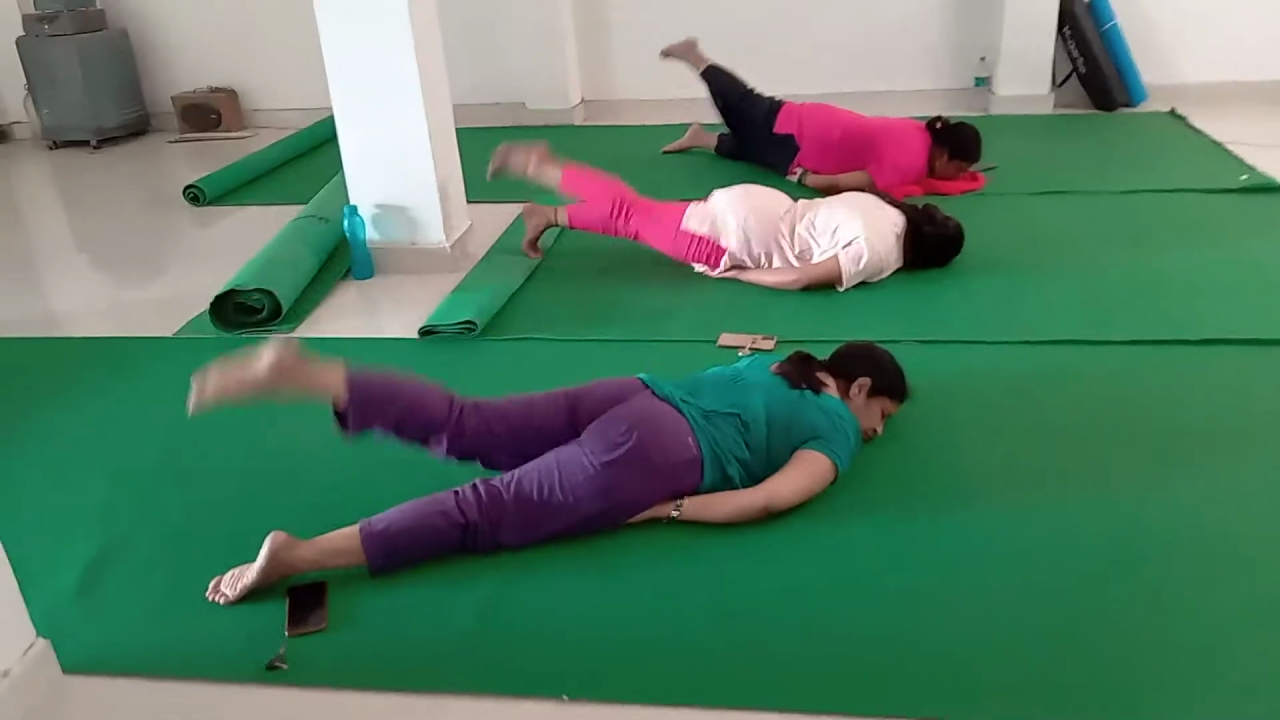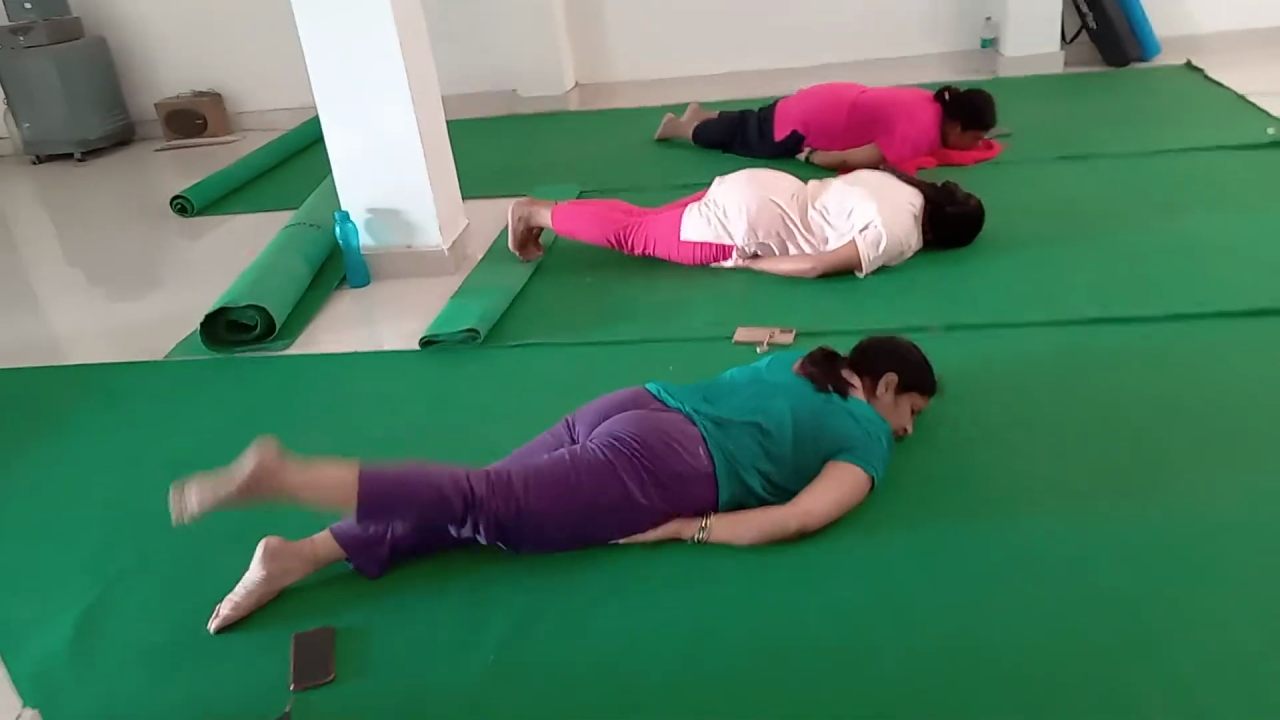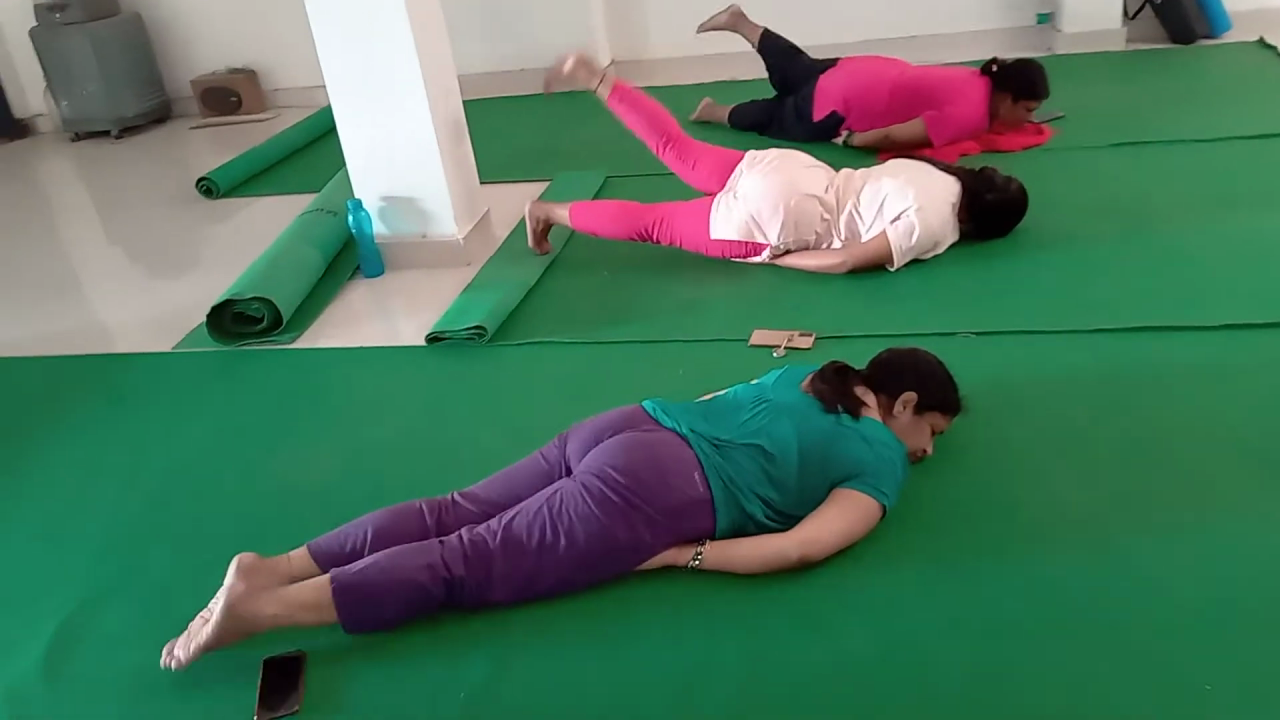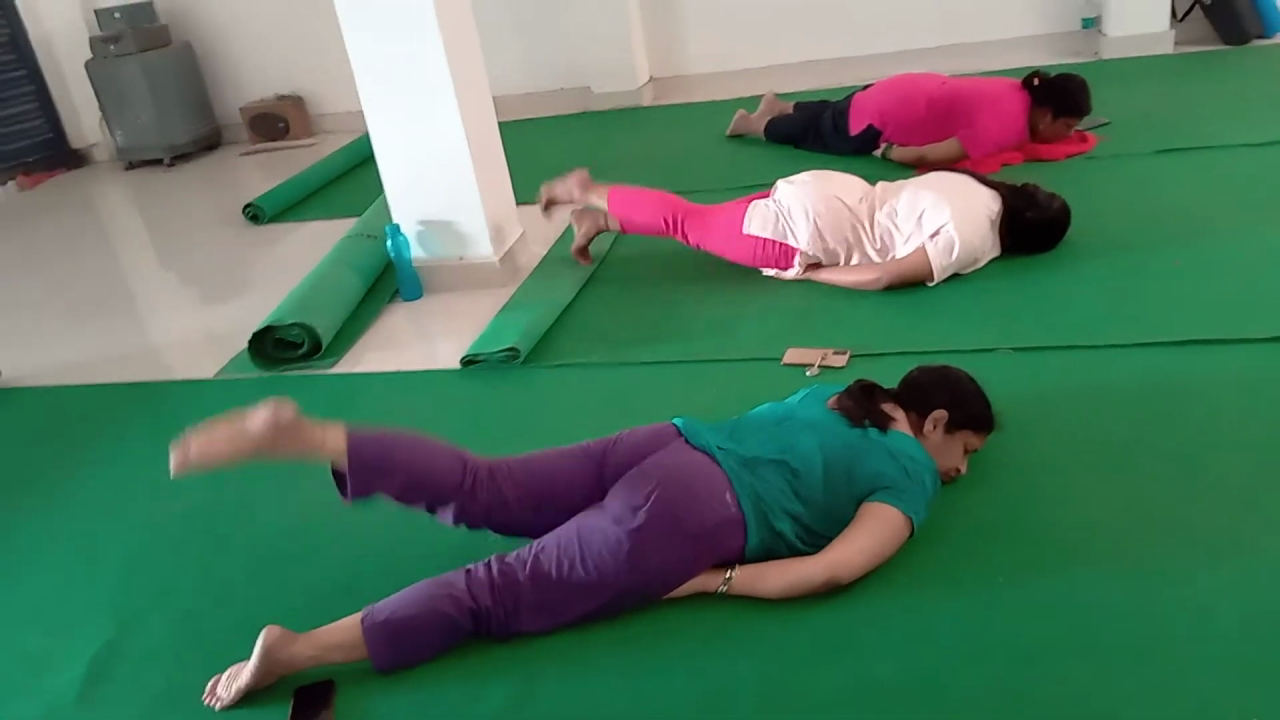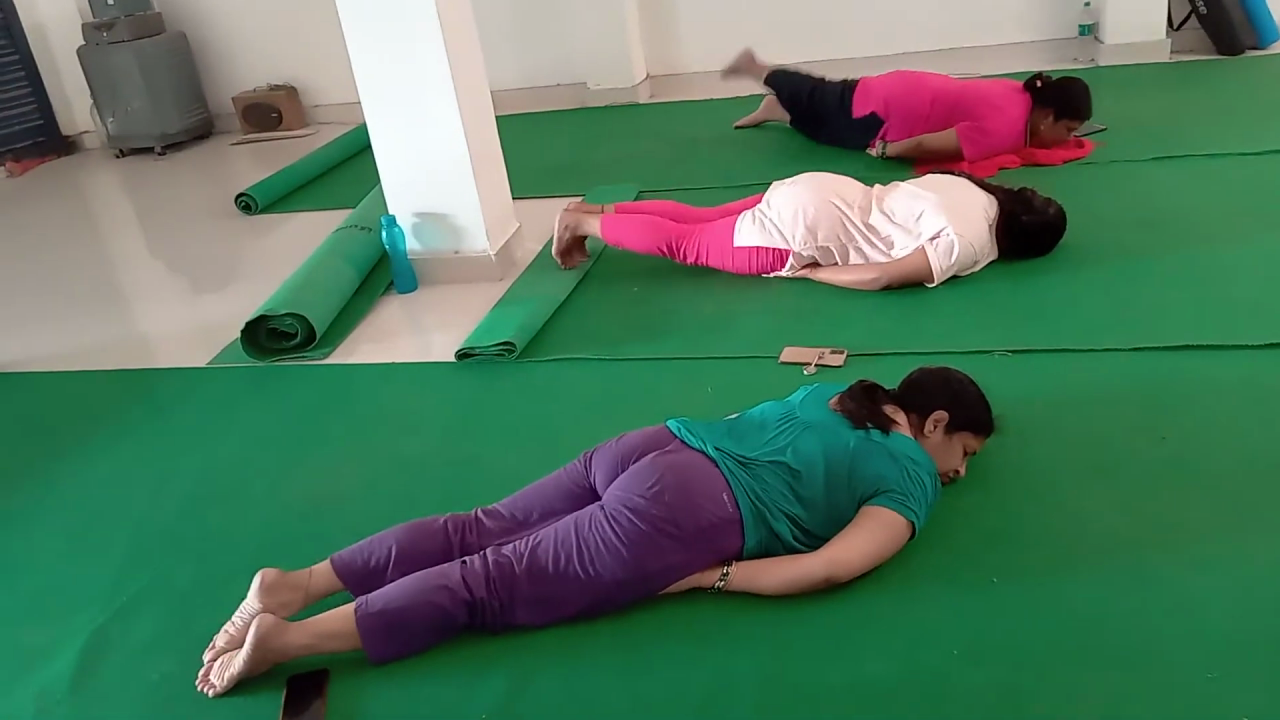
dt=1s
person 1, frame 1
left shoulder: (784, 366)
right shoulder: (836, 435)
right elbow: (769, 499)
right wrist: (671, 508)
left hip: (629, 394)
right hip: (654, 452)
left knee: (458, 422)
right knee: (484, 512)
left ankle: (299, 368)
right ankle: (297, 555)
person 1, frame 2
left shoulder: (799, 366)
right shoulder: (866, 440)
right elbow: (797, 518)
right wrist: (690, 526)
left hip: (629, 406)
right hip: (659, 460)
left knee: (462, 504)
right knee: (486, 506)
left ankle: (294, 554)
right ankle: (278, 474)
person 1, frame 3
left shoulder: (812, 378)
right shoulder: (882, 465)
right elbow: (803, 546)
right wrist: (686, 553)
left hip: (624, 426)
right hip: (654, 491)
left knee: (454, 516)
right knee: (468, 565)
left ankle: (270, 568)
right ankle: (261, 609)
person 1, frame 4
left shoulder: (844, 397)
right shoulder: (910, 481)
right elbow: (833, 568)
right wrist: (713, 580)
left hip: (661, 447)
right hip: (689, 517)
left knee: (467, 491)
right knee: (500, 593)
left ankle: (288, 430)
right ankle: (290, 651)
person 1, frame 5
left shoulder: (843, 395)
right shoulder: (910, 483)
right elbow: (831, 568)
right wrist: (711, 576)
left hip: (653, 446)
right hip: (680, 514)
left knee: (477, 534)
right knee: (493, 585)
left ankle: (292, 584)
right ankle: (285, 637)
person 2, frame 1
left shoulder: (884, 210)
right shoulder: (876, 255)
right elbow: (803, 278)
right wrist: (741, 277)
left hip: (757, 208)
right hip: (741, 235)
left knee: (633, 215)
right knee: (628, 214)
left ankle: (552, 215)
right ankle: (537, 166)
person 2, frame 2
left shoulder: (900, 185)
right shoulder: (897, 236)
right elbow: (816, 266)
right wrist: (751, 262)
left hip: (761, 188)
right hip: (744, 228)
left knee: (644, 219)
right knee: (633, 235)
left ankle: (545, 206)
right ankle: (535, 214)
person 2, frame 3
left shoulder: (935, 172)
right shoulder: (932, 227)
right elbow: (845, 261)
right wrist: (773, 257)
left hip: (787, 170)
right hip: (773, 215)
left knee: (675, 149)
right knee: (655, 226)
left ankle: (589, 75)
right ankle: (552, 211)
person 2, frame 4
left shoulder: (978, 189)
right shoulder: (972, 242)
right elbow: (889, 276)
right wrist: (817, 278)
left hip: (828, 194)
right hip: (811, 233)
left knee: (696, 222)
right knee: (690, 222)
left ankle: (598, 216)
right ankle: (586, 192)
person 2, frame 5
left shoulder: (973, 190)
right shoulder: (969, 245)
right elbow: (882, 277)
right wrist: (813, 272)
left hip: (821, 193)
right hip: (804, 232)
left knee: (700, 220)
right knee: (686, 242)
left ankle: (596, 210)
right ankle: (583, 222)
person 3, frame 1
left shoulder: (923, 133)
right shoulder: (907, 166)
right elbow: (838, 185)
right wrist: (802, 177)
left hip: (818, 126)
right hip: (795, 135)
left knee: (752, 144)
right knee: (741, 104)
left ankle: (702, 137)
right ankle: (693, 57)
person 3, frame 2
left shoulder: (935, 103)
right shoulder: (920, 136)
right elbow: (847, 160)
right wrist: (809, 156)
left hip: (831, 101)
right hip: (802, 124)
left knee: (752, 125)
right knee: (743, 136)
left ankle: (701, 115)
right ankle: (680, 127)
person 3, frame 3
left shoulder: (983, 81)
right shoulder: (969, 116)
right elbow: (891, 137)
right wrist: (848, 140)
left hip: (866, 74)
right hip: (837, 105)
left knee: (797, 71)
right knee: (775, 119)
left ankle: (738, 21)
right ankle: (717, 112)
person 3, frame 4
left shoulder: (1023, 92)
right shoulder: (1007, 128)
right elbow: (929, 156)
right wrist: (887, 152)
left hip: (909, 92)
right hip: (881, 118)
left knee: (832, 116)
right knee: (818, 131)
left ankle: (778, 106)
right ankle: (753, 123)
person 3, frame 5
left shoulder: (1024, 94)
right shoulder: (1004, 129)
right elbow: (923, 145)
right wrist: (883, 149)
left hip: (906, 92)
right hip: (882, 108)
left knee: (822, 113)
right knee: (817, 102)
left ankle: (774, 106)
right ankle: (756, 68)
